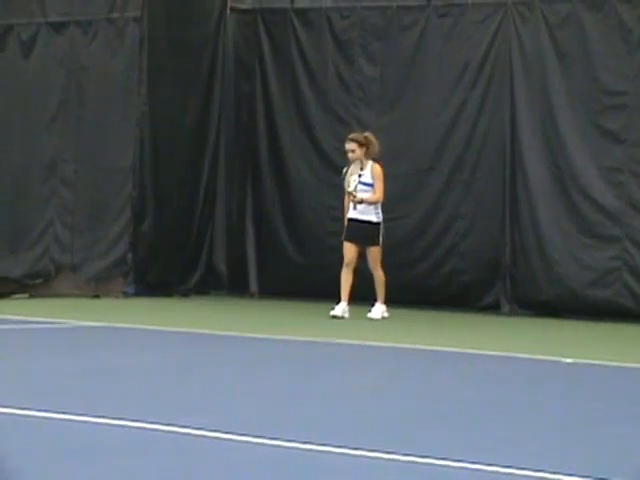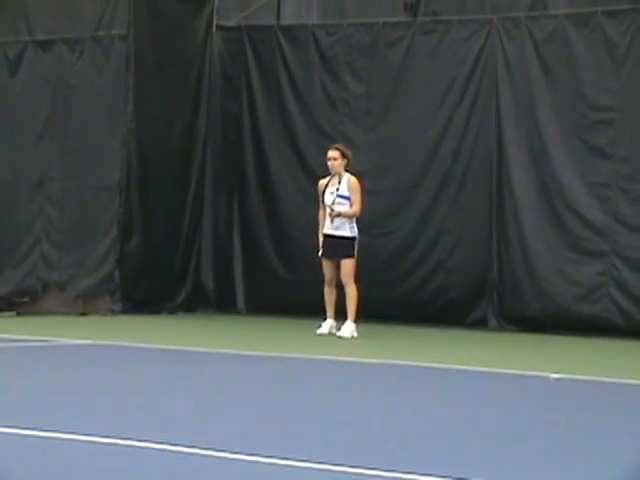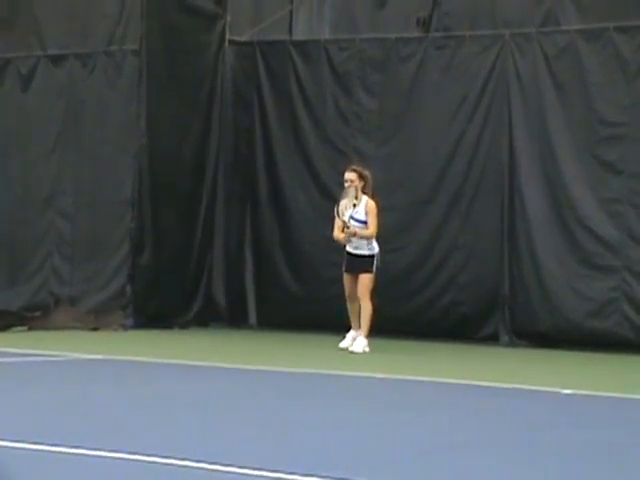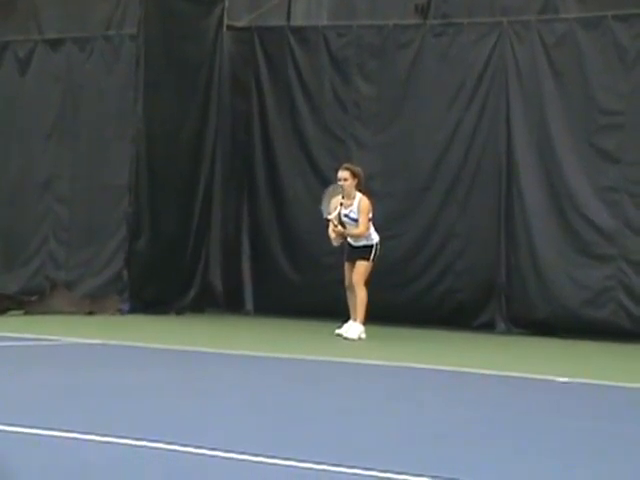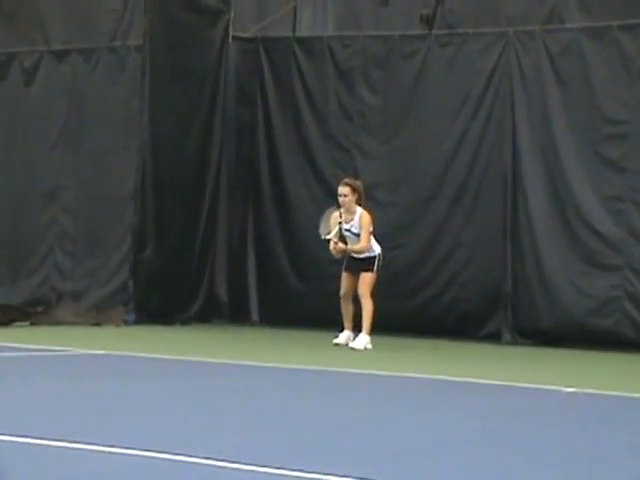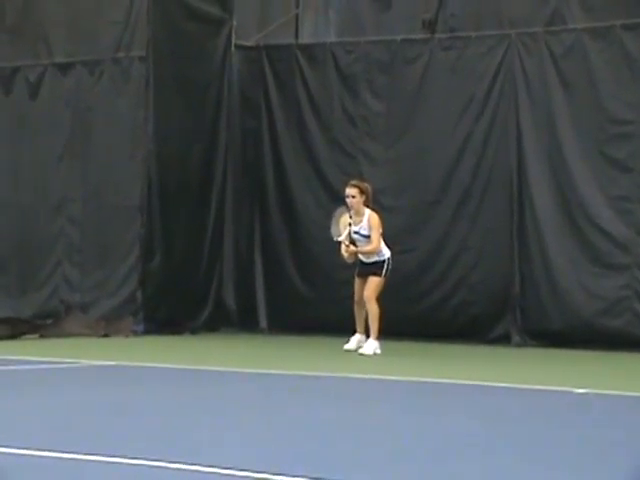
dt=0.7s
person 1, frame 1
left shoulder: (375, 169)
right shoulder: (348, 171)
left elbow: (379, 197)
left wrist: (361, 199)
right wrist: (346, 220)
left hip: (372, 222)
right hip: (353, 221)
left knee: (374, 266)
right knee: (347, 264)
left ankle: (380, 305)
right ankle: (343, 305)
person 1, frame 2
left shoulder: (351, 181)
right shoulder: (323, 184)
left elbow: (357, 210)
left wrist: (340, 212)
right wrist: (320, 235)
left hip: (347, 237)
right hip: (329, 236)
left knee: (347, 280)
right knee: (329, 281)
left ankle: (350, 324)
right ankle: (330, 321)
person 1, frame 3
left shoulder: (369, 204)
left elbow: (372, 233)
right elbow: (336, 231)
left wrist: (355, 232)
right wrist: (342, 237)
left hip: (368, 255)
right hip: (350, 253)
left knee: (363, 296)
right knee: (350, 296)
left ankle: (363, 340)
right ankle: (355, 331)
person 1, frame 4
left shoulder: (363, 202)
right shoulder: (337, 202)
left elbow: (362, 231)
right elbow: (332, 228)
left wrist: (344, 232)
right wrist: (334, 236)
left hip: (368, 245)
right hip: (351, 245)
left knee: (357, 281)
right knee: (349, 284)
left ankle: (359, 326)
right ankle: (352, 321)
person 1, frame 5
left shoulder: (364, 216)
right shoulder: (337, 216)
left elbow: (364, 246)
right elbow: (333, 242)
left wrist: (345, 248)
right wrist: (336, 249)
left hip: (370, 257)
right hip: (352, 257)
left knee: (363, 292)
right knee: (344, 294)
left ankle: (365, 336)
right ankle: (347, 332)
person 1, frame 6
left shoulder: (372, 218)
right shoulder: (346, 219)
left elbow: (375, 247)
right elbow: (344, 244)
left wrist: (356, 250)
right wrist: (347, 253)
left hip: (380, 260)
right hip: (363, 261)
left knee: (369, 297)
right knee: (358, 299)
left ankle: (373, 342)
right ankle: (360, 336)
